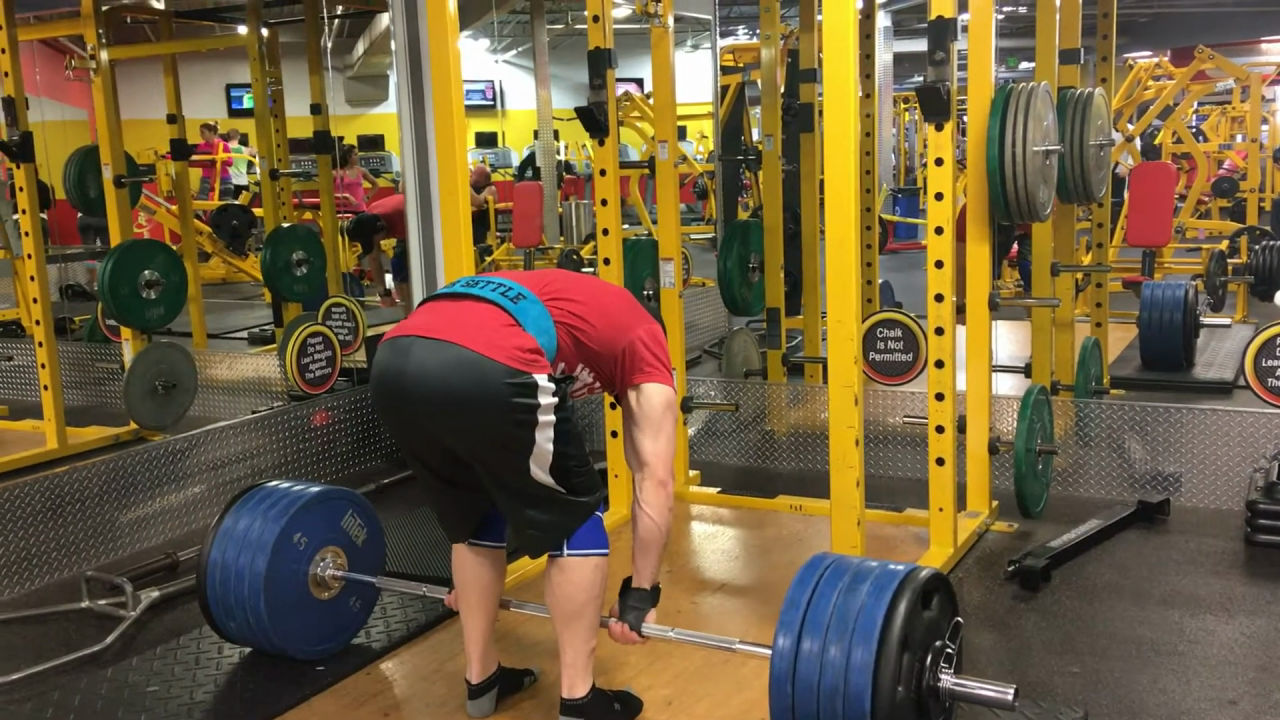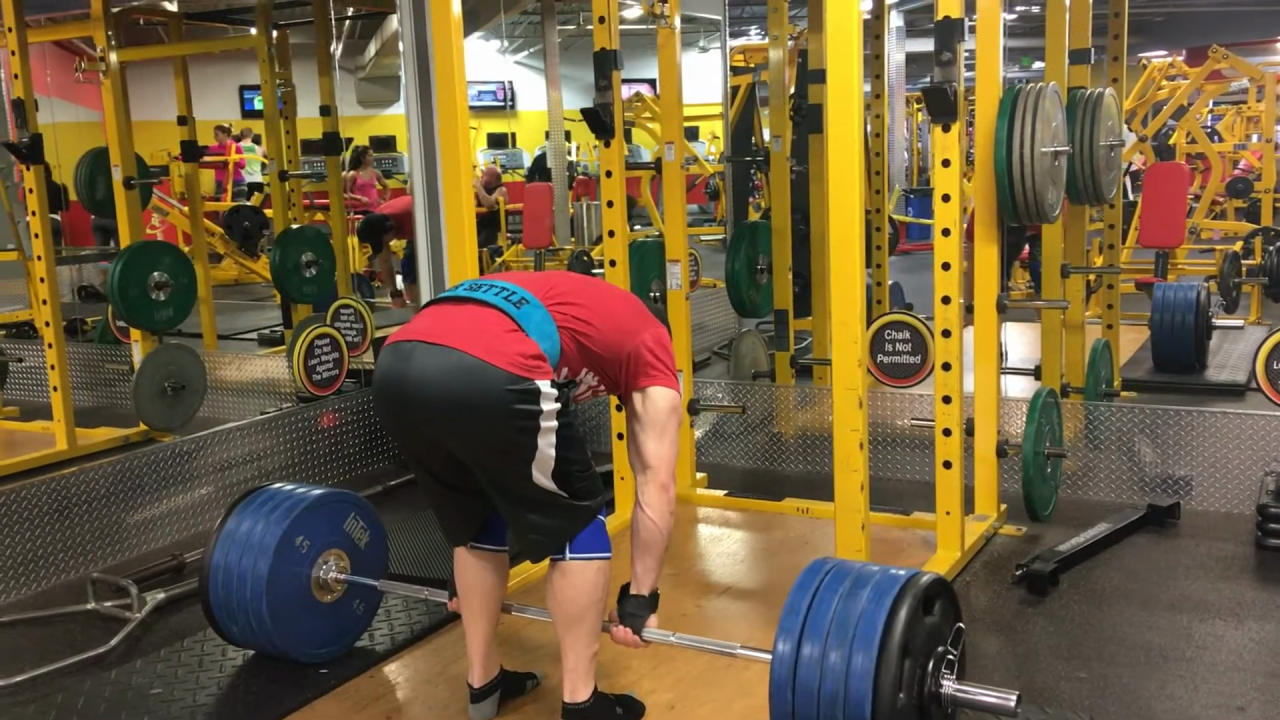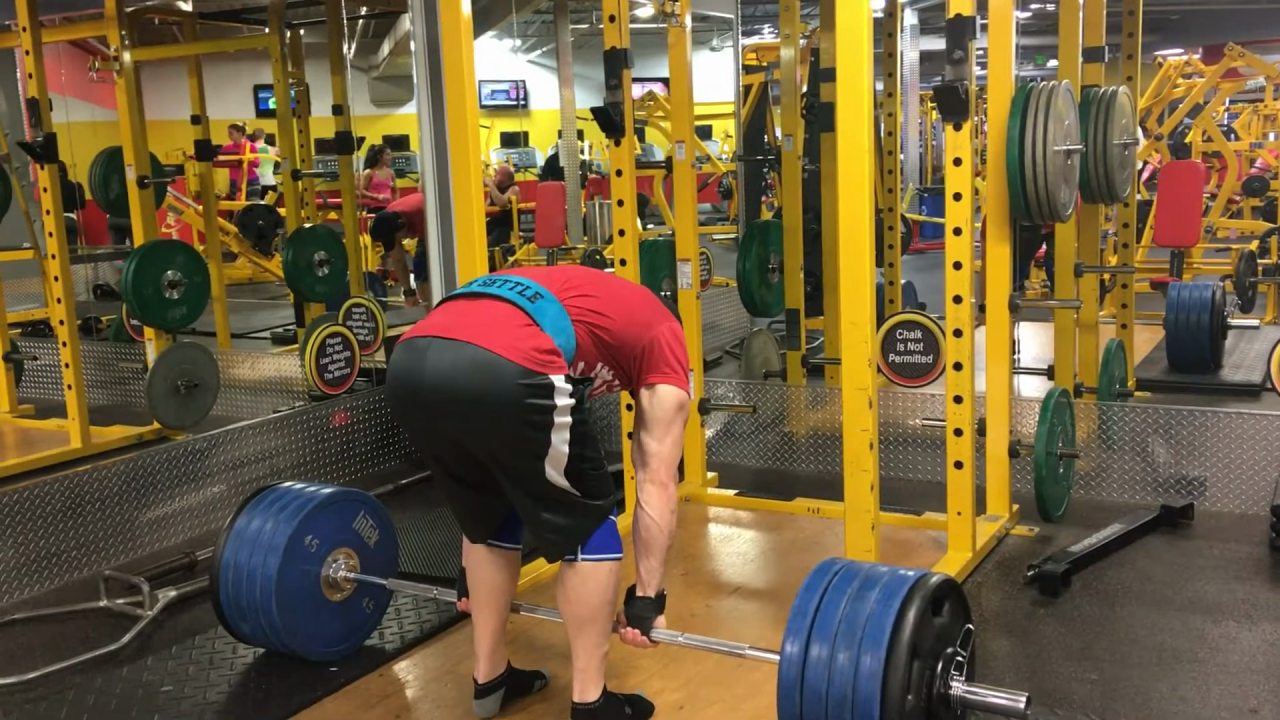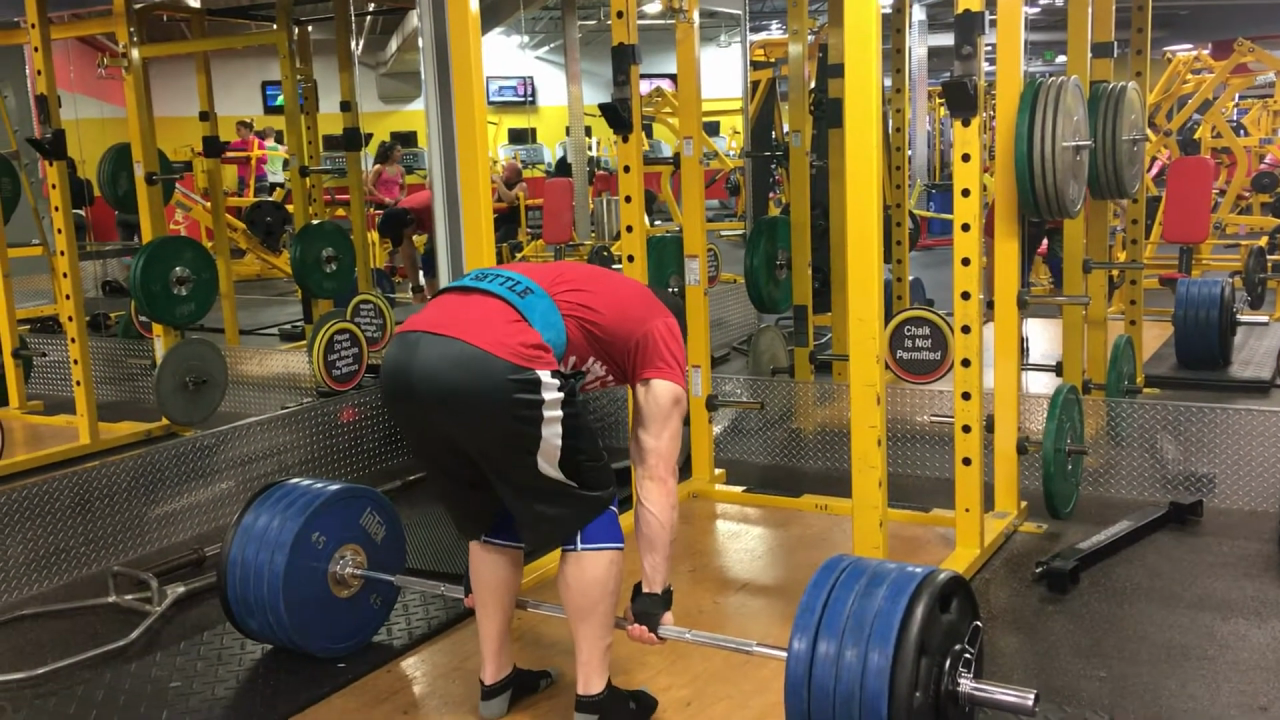
dt=0.3s
person 1, frame 1
right shoulder: (644, 340)
left elbow: (504, 472)
right elbow: (654, 480)
right wrist: (640, 595)
left hip: (393, 361)
right hip: (486, 371)
left knee: (475, 514)
right knee: (574, 520)
left ankle: (482, 680)
person 1, frame 2
right shoulder: (649, 343)
left elbow: (497, 467)
right elbow: (656, 482)
right wrist: (640, 597)
left hip: (397, 365)
right hip: (488, 376)
left knee: (477, 516)
right knee: (576, 523)
left ankle: (483, 683)
person 1, frame 3
right shoulder: (662, 336)
left elbow: (511, 469)
right elbow: (656, 481)
left wrist: (474, 574)
right wrist: (648, 597)
left hip: (411, 361)
right hip: (502, 372)
left knee: (489, 512)
right knee: (587, 523)
left ankle: (489, 679)
person 1, frame 4
right shoulder: (659, 331)
left elbow: (511, 464)
right elbow: (657, 476)
left wrist: (477, 573)
right wrist: (653, 594)
left hip: (406, 354)
right hip: (495, 366)
left knee: (493, 512)
right knee: (588, 513)
left ankle: (495, 680)
